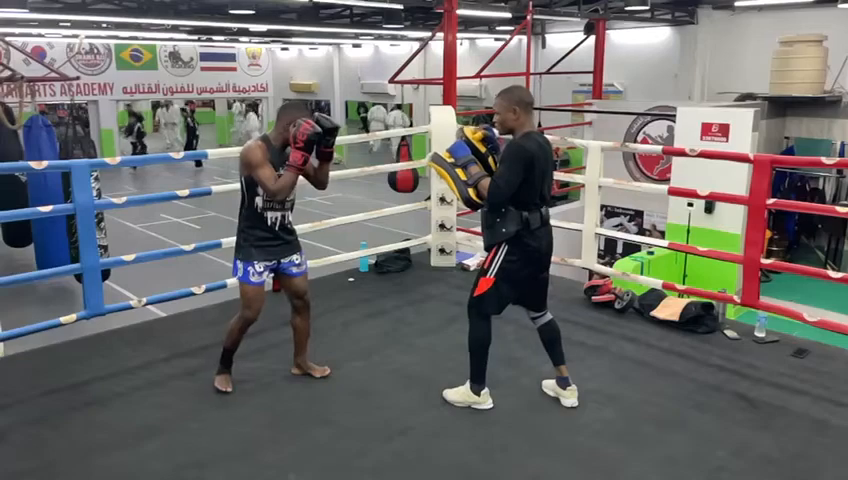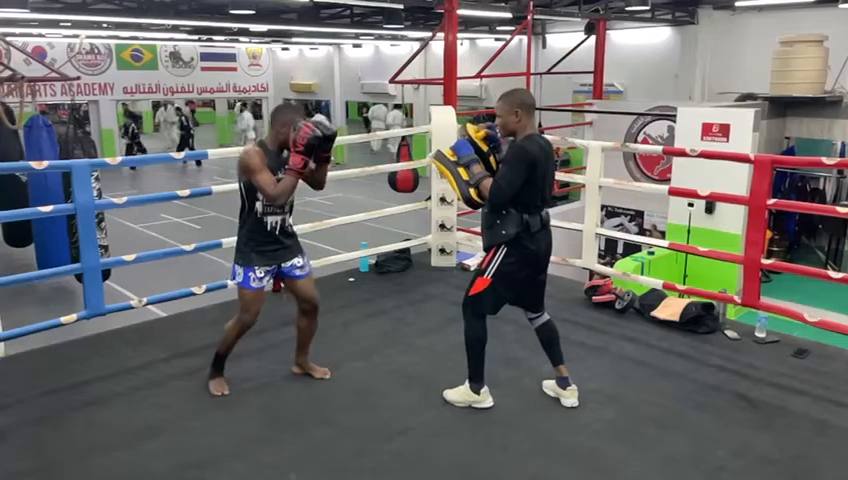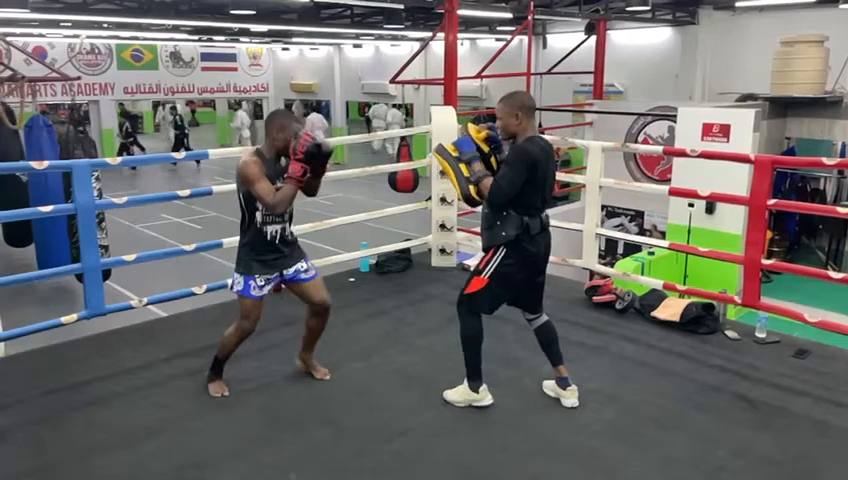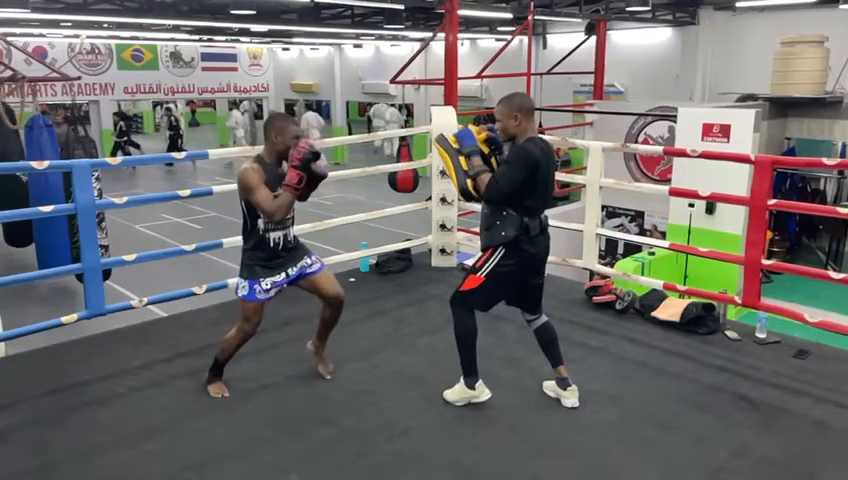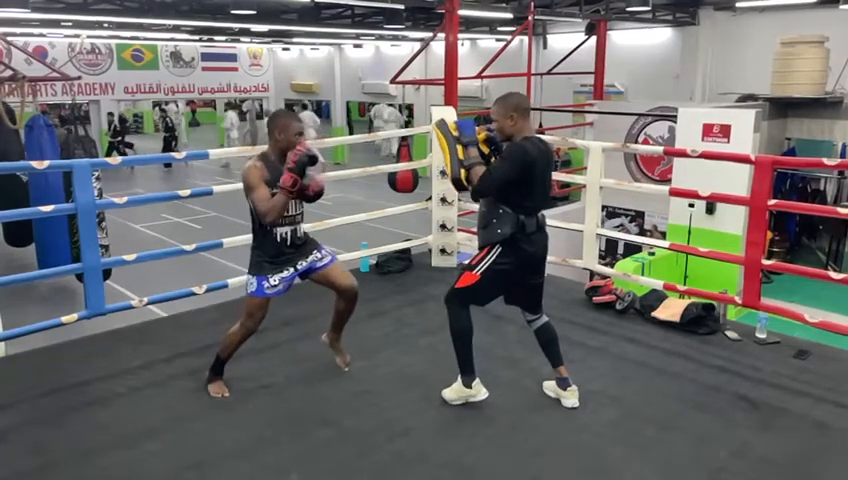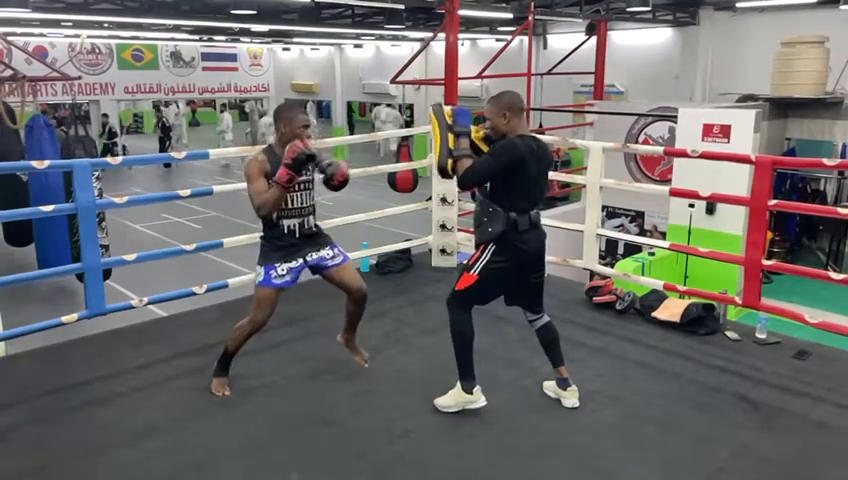
dt=0.5s
person 1, frame 1
left shoulder: (519, 148)
right shoulder: (541, 144)
left elbow: (496, 195)
left wrist: (469, 162)
right wrist: (496, 152)
left hip: (515, 243)
right hip: (537, 237)
left knee: (479, 309)
right knee: (537, 309)
left ankle: (477, 390)
right ankle: (565, 384)
person 1, frame 2
left shoulder: (521, 150)
right shoulder: (542, 146)
left elbow: (496, 196)
left wrist: (471, 161)
left hip: (515, 244)
right hip: (536, 239)
left knee: (473, 307)
right knee: (535, 310)
left ankle: (476, 389)
right ankle: (564, 383)
person 1, frame 3
left shoulder: (523, 153)
right shoulder: (543, 148)
left elbow: (496, 196)
left wrist: (473, 160)
left hip: (514, 245)
right hip: (535, 241)
left knee: (468, 306)
right knee: (533, 311)
left ankle: (475, 388)
right ankle: (564, 383)
person 1, frame 4
left shoulder: (523, 153)
right shoulder: (542, 149)
left elbow: (492, 193)
left wrist: (472, 154)
right wrist: (498, 150)
left hip: (513, 246)
right hip: (533, 242)
left knee: (461, 303)
right knee: (532, 312)
left ankle: (471, 385)
right ankle: (564, 384)
person 1, frame 5
left shoulder: (519, 151)
right shoulder: (541, 149)
left elbow: (483, 187)
left wrist: (470, 145)
left hip: (510, 245)
right hip: (532, 241)
left knee: (456, 300)
right knee: (533, 312)
left ankle: (468, 383)
right ankle: (564, 384)
person 1, frame 6
left shoulder: (510, 149)
right shoulder: (540, 150)
left elbow: (466, 179)
left wrist: (462, 137)
right wrist: (485, 145)
left hip: (505, 244)
right hip: (531, 239)
left knee: (458, 303)
right knee: (534, 311)
left ankle: (468, 390)
right ankle: (564, 384)
person 2, frame 1
left shoulder: (292, 150)
right shoulder: (255, 150)
left elbow: (320, 183)
right elbow: (277, 191)
left wrist: (325, 149)
right wrist: (300, 154)
left hip: (286, 240)
right hip: (255, 244)
left knee: (301, 301)
right knee: (250, 313)
left ankle: (301, 361)
right ankle: (224, 367)
person 2, frame 2
left shoulder: (290, 153)
right shoulder: (252, 156)
left elbow: (318, 184)
right elbow: (277, 196)
left wrist: (322, 154)
right wrist: (300, 158)
left hip: (287, 244)
right hip: (255, 250)
left knee: (310, 303)
right knee: (247, 317)
left ankle: (301, 361)
right ankle: (215, 370)
person 2, frame 3
left shoulder: (287, 160)
right shoulder: (250, 165)
left elbow: (310, 191)
right elbow: (276, 205)
left wrist: (318, 166)
right wrist: (299, 166)
left hip: (288, 250)
right hip: (256, 258)
left knee: (321, 304)
right knee: (247, 324)
left ankle: (306, 357)
right ankle: (214, 374)
person 2, frame 4
left shoulder: (285, 164)
right shoulder: (251, 172)
left elbow: (300, 197)
right elbow: (275, 213)
left wrist: (311, 179)
right wrist: (297, 173)
left hip: (293, 251)
right hip: (260, 262)
left knee: (336, 296)
right knee: (247, 327)
left ankle: (319, 346)
right ankle: (214, 375)
person 2, frame 5
left shoulder: (291, 160)
right shoulder: (255, 169)
right elbow: (268, 215)
left wrist: (310, 186)
right wrist: (293, 176)
left hip: (302, 246)
right hip: (269, 258)
left knee: (349, 288)
right knee: (250, 323)
left ankle: (334, 338)
right ankle: (214, 374)
person 2, frame 6
left shoulder: (305, 152)
right shoulder: (259, 162)
left elbow: (326, 163)
right elbow: (262, 209)
left wrist: (334, 169)
right wrist: (288, 171)
left hip: (314, 239)
right hip: (278, 249)
left knee: (358, 291)
right knee: (258, 318)
left ankle: (349, 338)
right ankle: (221, 369)
